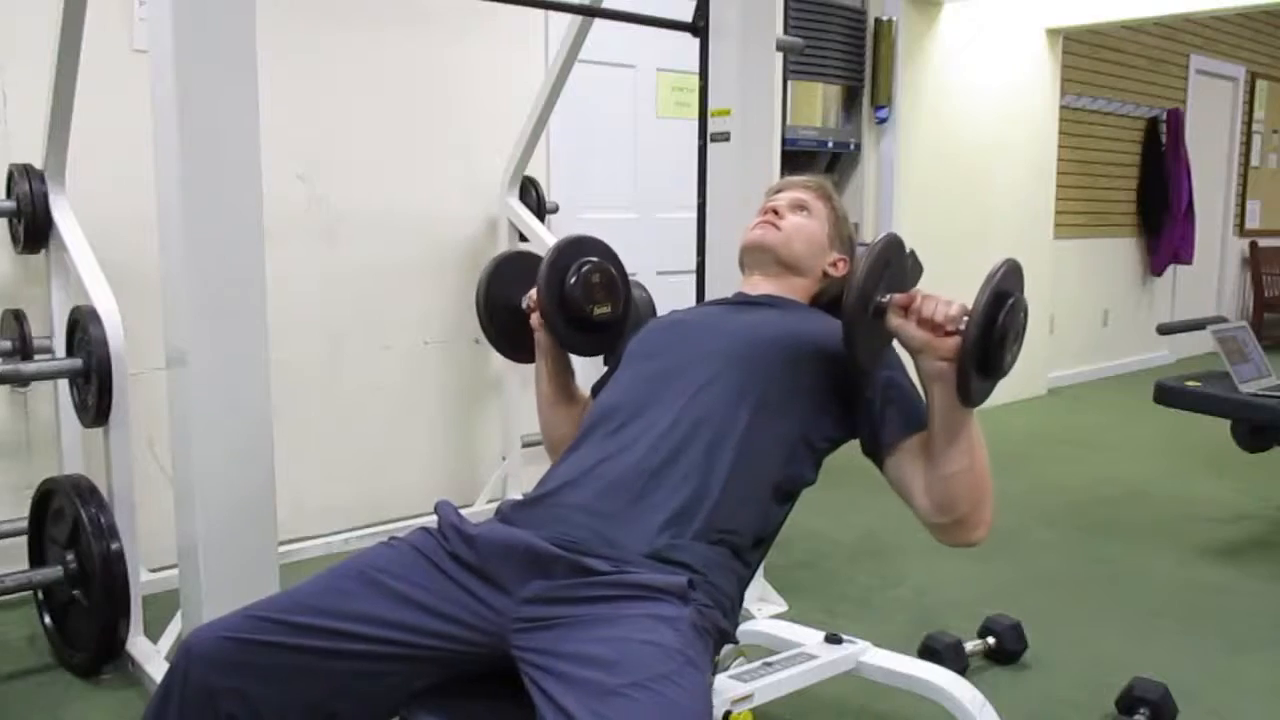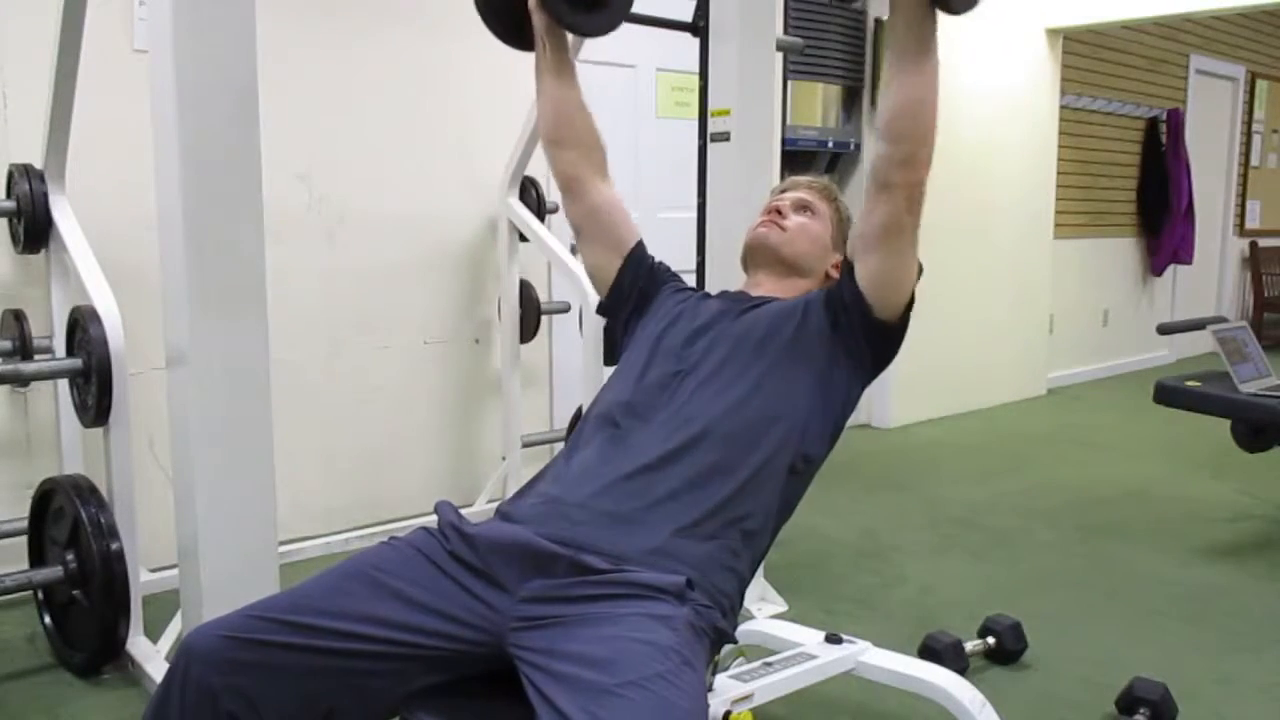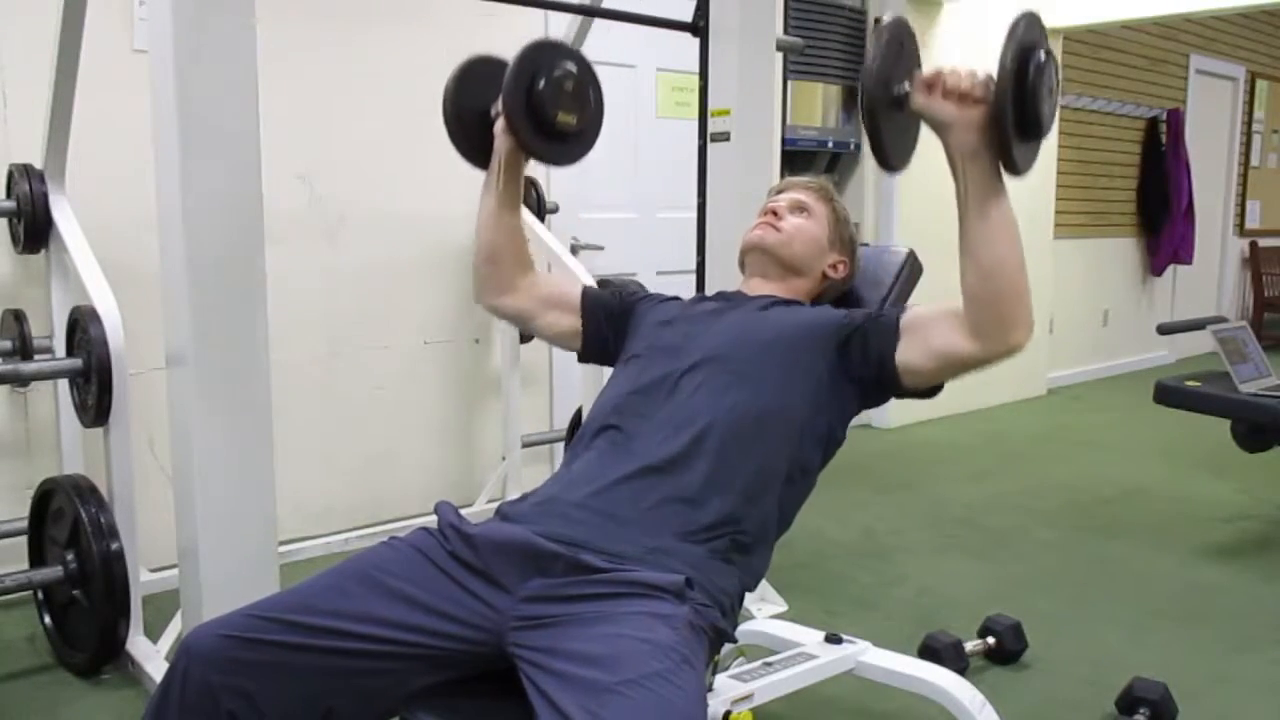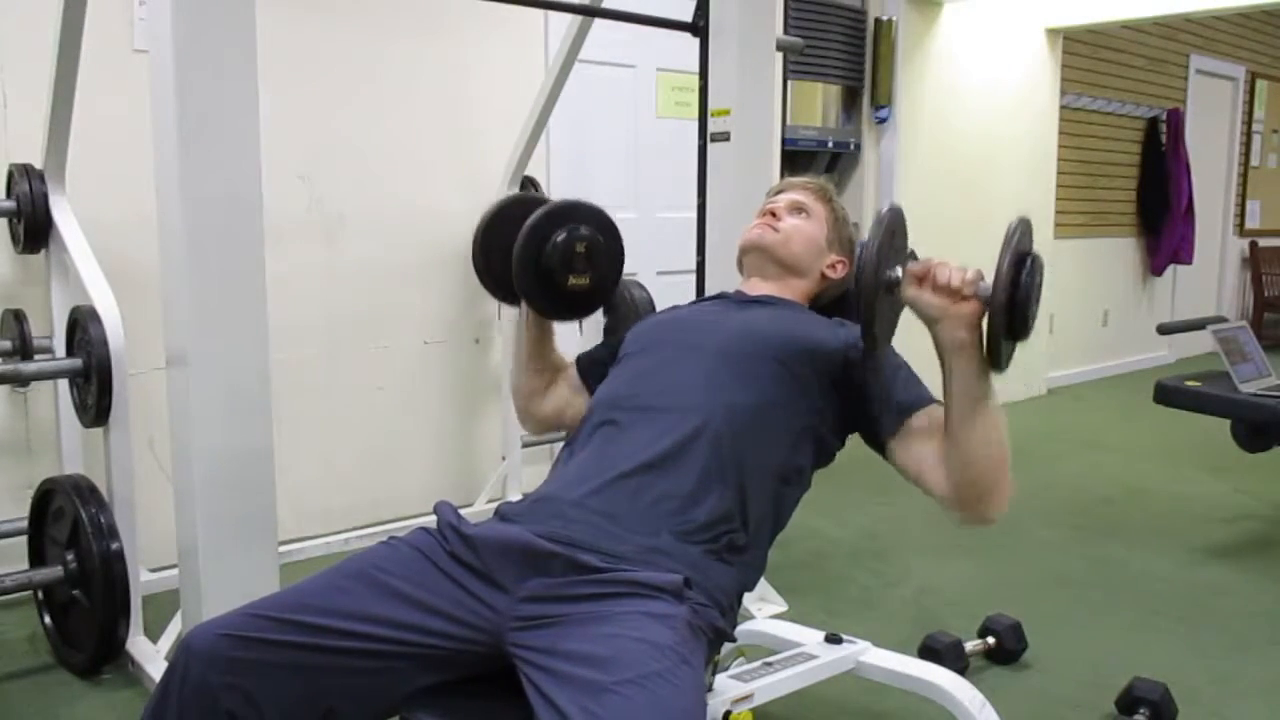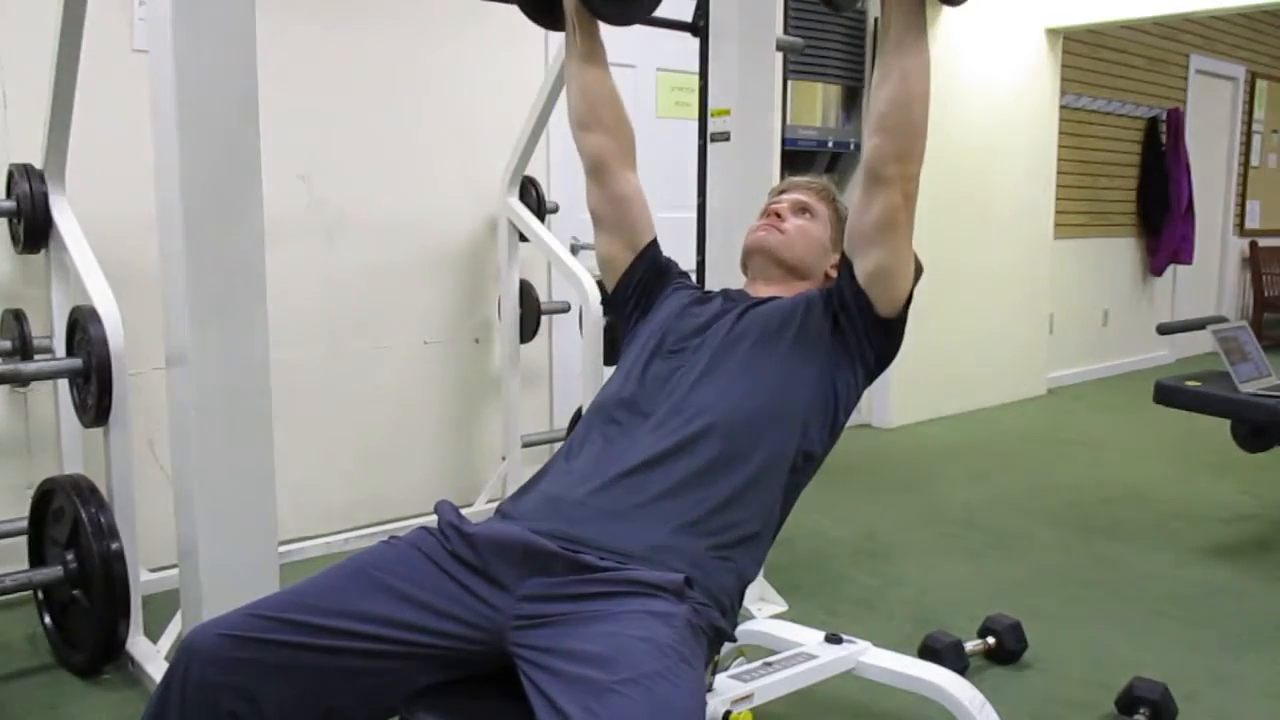
dt=1s
person 1, frame 1
left shoulder: (842, 348)
right shoulder: (663, 326)
left elbow: (957, 519)
left wrist: (944, 375)
right wrist: (551, 347)
left hip: (647, 595)
right hip: (499, 551)
person 1, frame 2
left shoulder: (833, 335)
right shoulder: (664, 304)
left elbow: (900, 178)
right elbow: (581, 174)
left hip: (642, 598)
right hip: (497, 549)
person 1, frame 3
left shoulder: (838, 340)
right shoulder: (657, 317)
left elbow: (992, 332)
right elbow: (506, 291)
left wrist: (969, 151)
right wrist: (508, 155)
left hip: (646, 595)
right hip: (503, 549)
person 1, frame 4
left shoulder: (841, 349)
right shoulder: (661, 323)
left elbow: (976, 498)
right elbow: (541, 407)
left wrist: (960, 347)
right wrist: (537, 300)
left hip: (646, 595)
right hip: (496, 550)
person 1, frame 5
left shoulder: (836, 332)
right shoulder: (667, 302)
left elbow: (890, 176)
right elbow: (607, 159)
left hip: (644, 595)
right hip: (498, 549)
